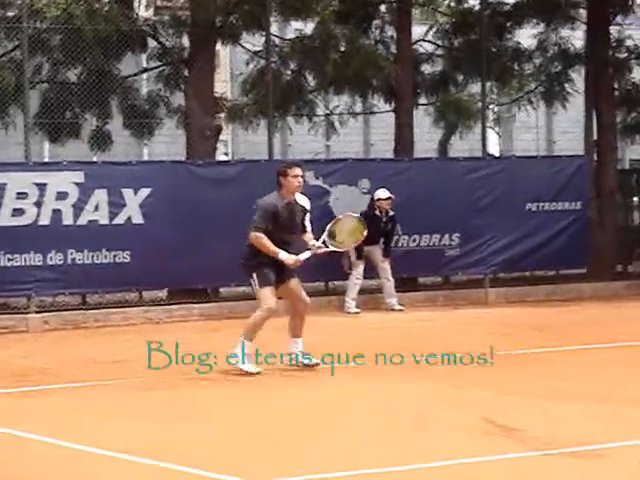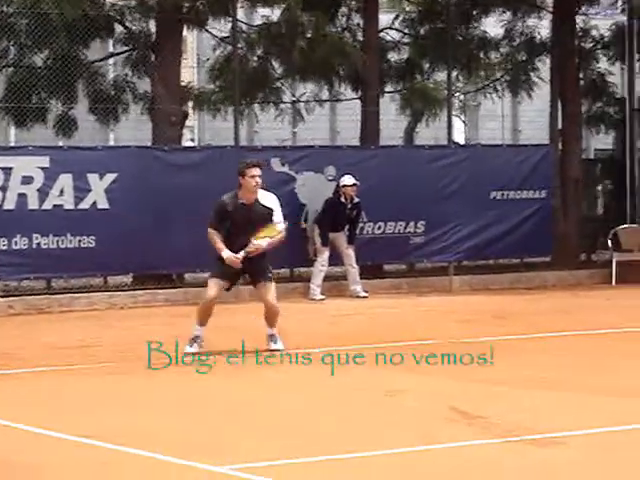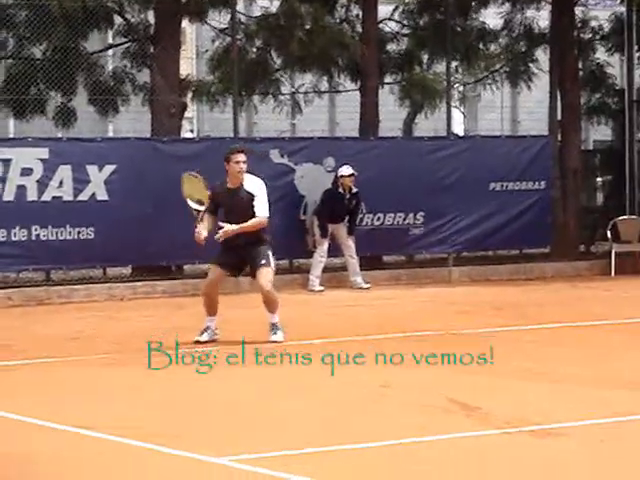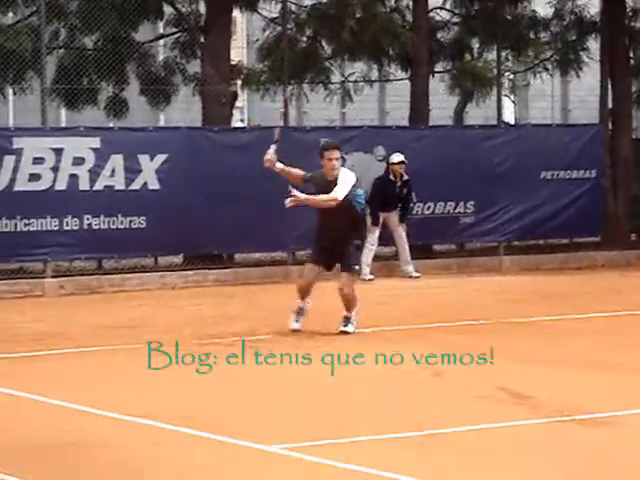
dt=0.4s
person 1, frame 1
left shoulder: (303, 203)
right shoulder: (269, 204)
left elbow: (304, 232)
right elbow: (255, 236)
left wrist: (311, 242)
right wrist: (282, 254)
left hip: (280, 262)
right hip: (259, 261)
left knee: (301, 302)
right knee: (268, 306)
left ankle: (297, 352)
right ankle: (242, 352)
person 1, frame 2
left shoulder: (270, 200)
right shoulder: (226, 202)
left elbow: (280, 232)
right elbow: (212, 230)
left wrist: (266, 244)
right wrist: (225, 252)
left hip: (257, 257)
right hip: (230, 256)
left knee: (271, 304)
right knee: (210, 296)
left ankle: (272, 335)
right ankle: (197, 336)
person 1, frame 3
left shoulder: (256, 185)
right shoulder: (218, 189)
left elbow: (262, 220)
right elbow: (210, 213)
left wrist: (236, 228)
right wrist: (203, 230)
left hip: (257, 243)
right hip: (231, 245)
left knee: (266, 286)
right knee: (209, 286)
left ankle: (275, 325)
right ankle: (211, 327)
person 1, frame 4
left shoulder: (348, 177)
right shoulder: (319, 177)
left elbow: (332, 200)
right elbow: (301, 177)
left wrist: (305, 198)
right wrist: (278, 166)
left hip: (350, 239)
right hip: (325, 238)
left knee: (346, 288)
right knee: (305, 283)
left ankle: (349, 317)
right ankle: (302, 306)
person 2, frame 1
left shoulder: (391, 217)
right shoulder: (367, 216)
left elbow: (388, 237)
left wrist: (386, 255)
right wrist: (359, 257)
left hip: (375, 245)
right hip: (358, 244)
left knee: (386, 270)
right knee: (357, 272)
left ankle: (392, 303)
right ankle: (349, 305)
person 2, frame 2
left shoulder: (356, 204)
right shoulder: (332, 202)
left elbow: (353, 224)
right elbow: (324, 223)
left wrist: (351, 242)
right wrist: (324, 243)
left hip: (340, 232)
right hip: (322, 230)
left knee: (350, 257)
right knee: (322, 258)
left ankle: (357, 290)
right ankle: (314, 292)
person 2, frame 3
left shoulder: (355, 194)
right shoulder: (330, 193)
left elbow: (354, 214)
right elbow: (323, 214)
left wrist: (351, 232)
right wrist: (324, 234)
left hip: (340, 223)
right hip: (323, 222)
left knee: (350, 249)
right knee: (322, 250)
left ankle: (357, 281)
right ankle: (313, 283)
person 2, frame 4
left shoulder: (406, 182)
right shoulder: (381, 181)
left elbow: (406, 201)
right elbow: (373, 201)
left wrist: (403, 218)
right wrist: (375, 220)
left hip: (393, 211)
right hip: (377, 211)
left knee: (402, 238)
right knee: (372, 239)
left ankle: (408, 270)
right ankle: (364, 272)
